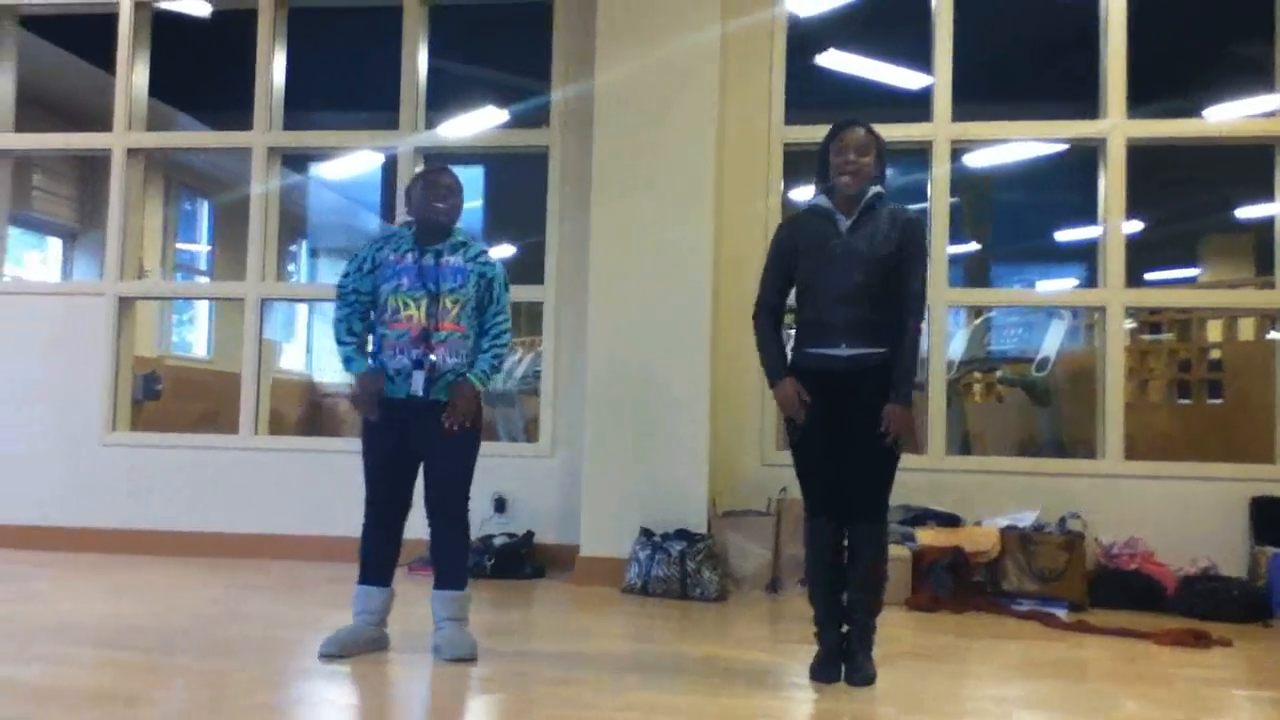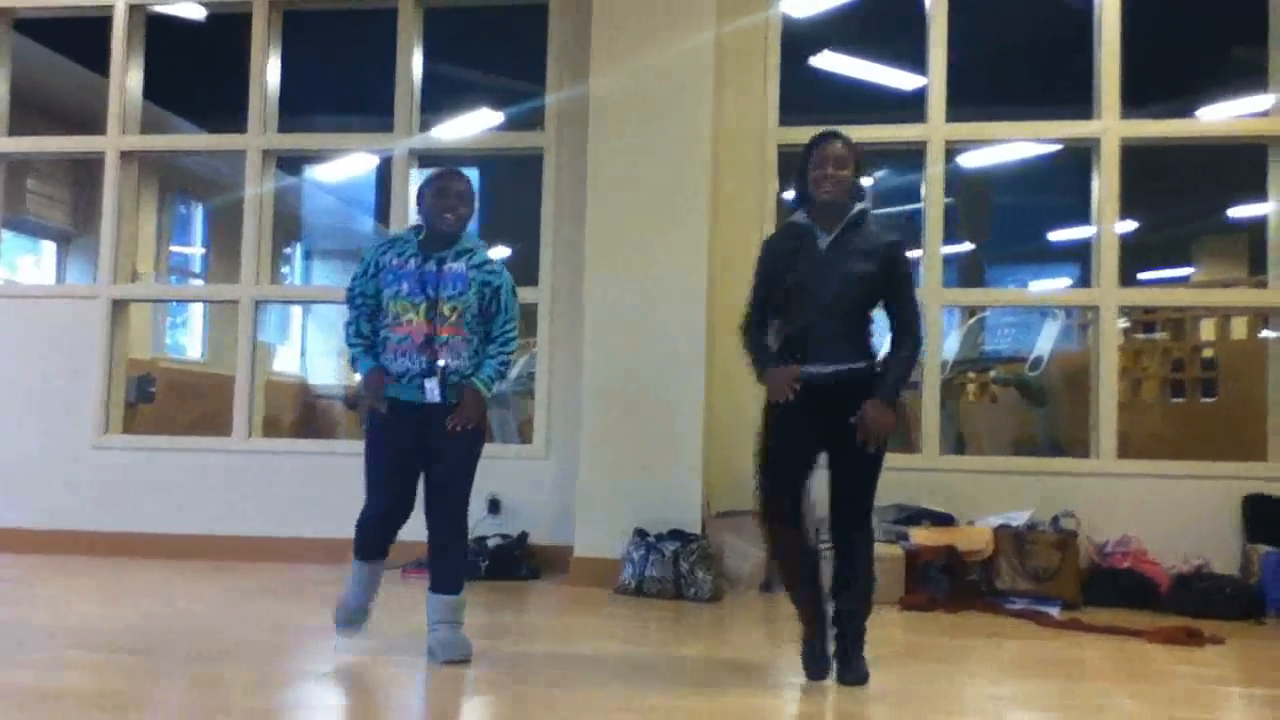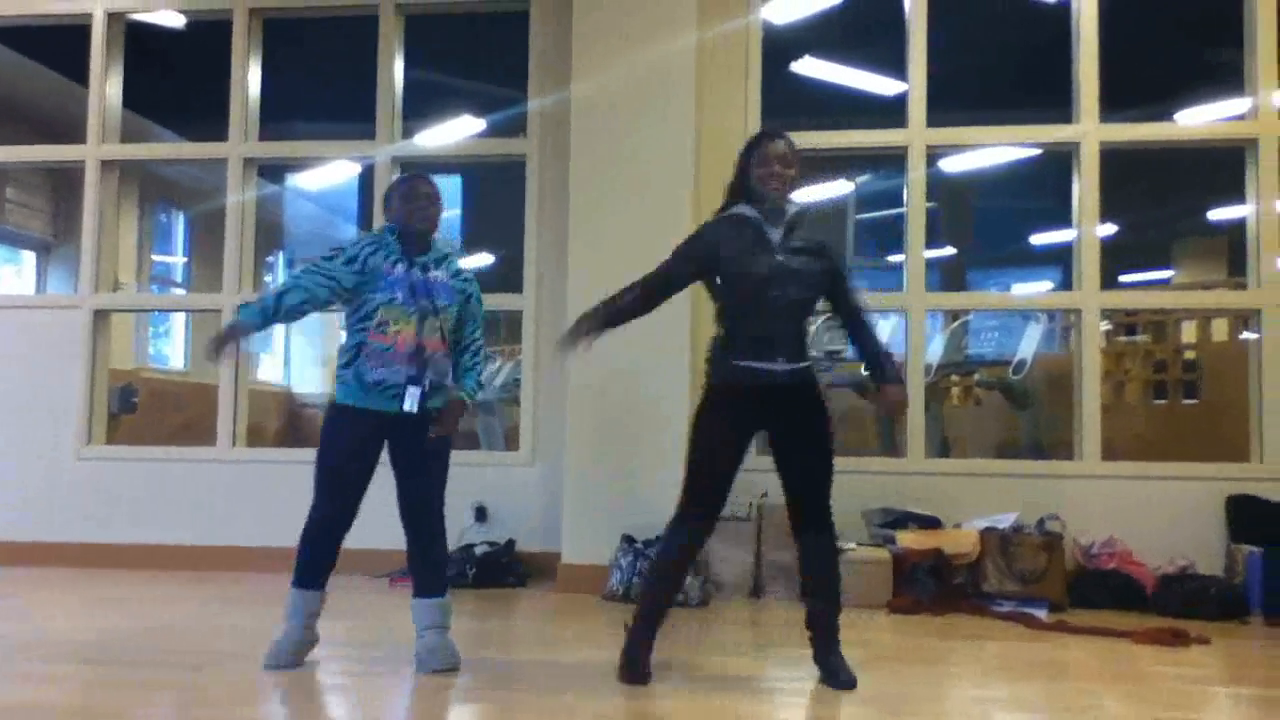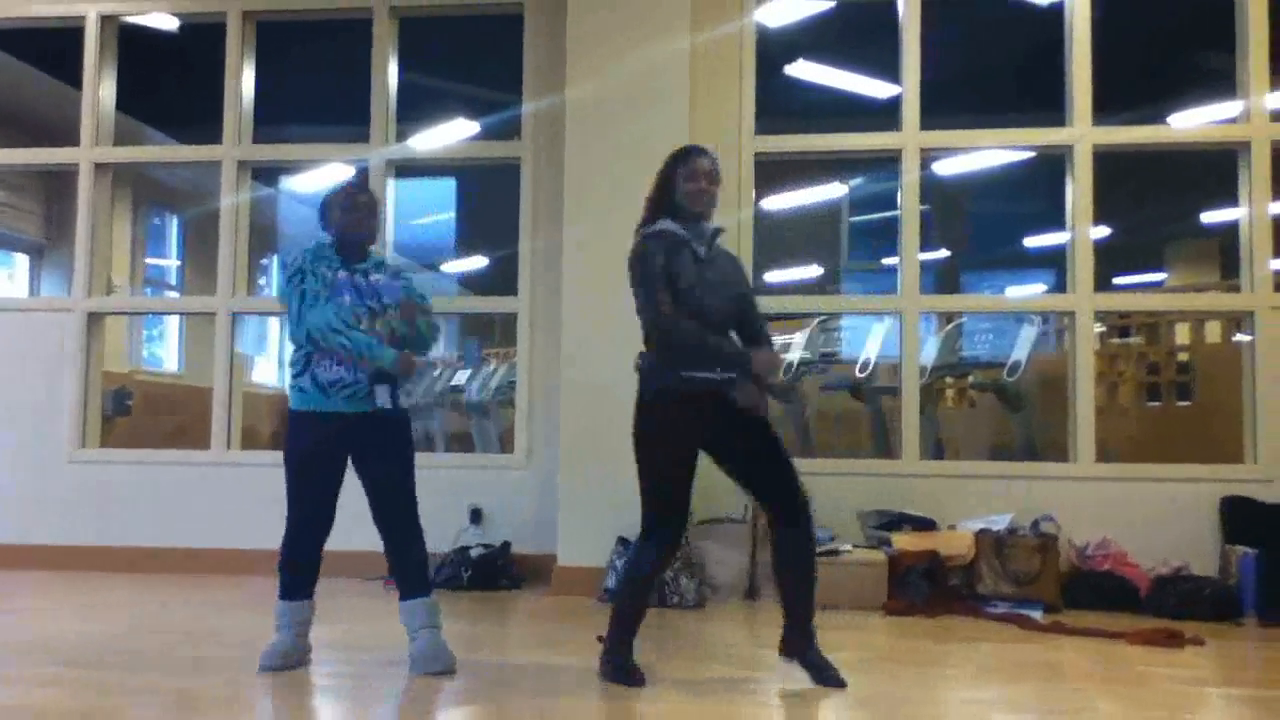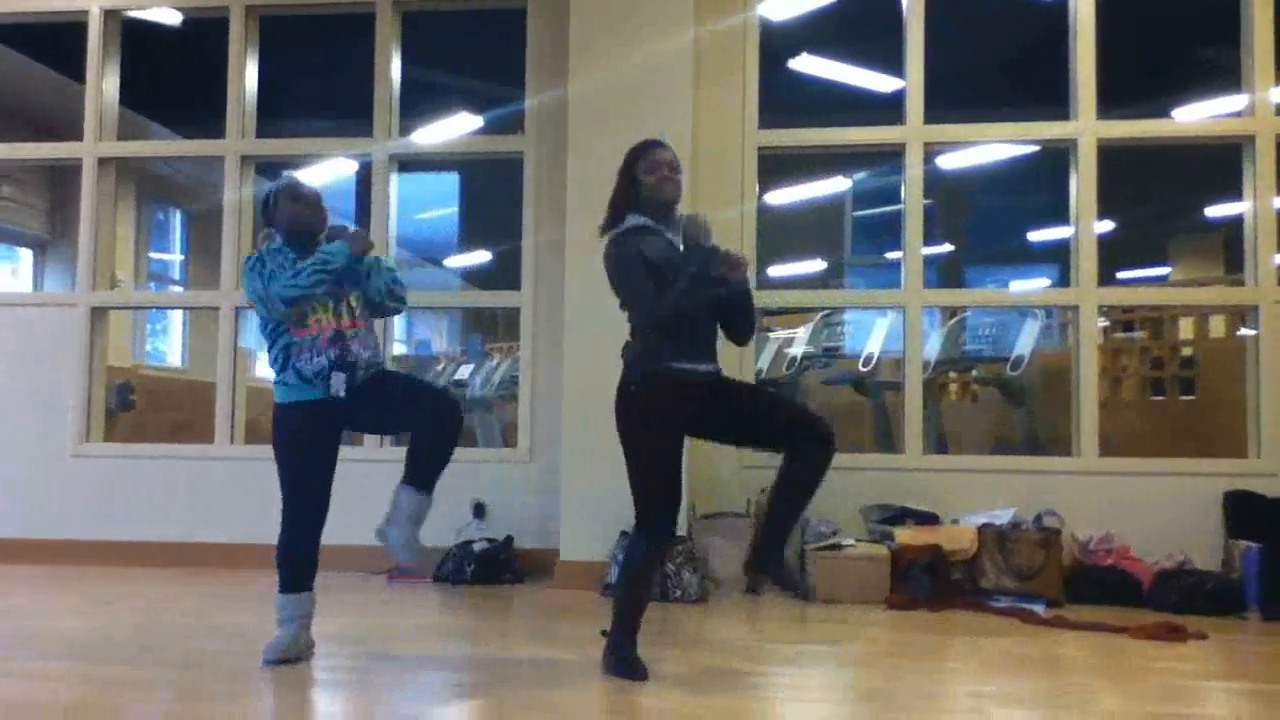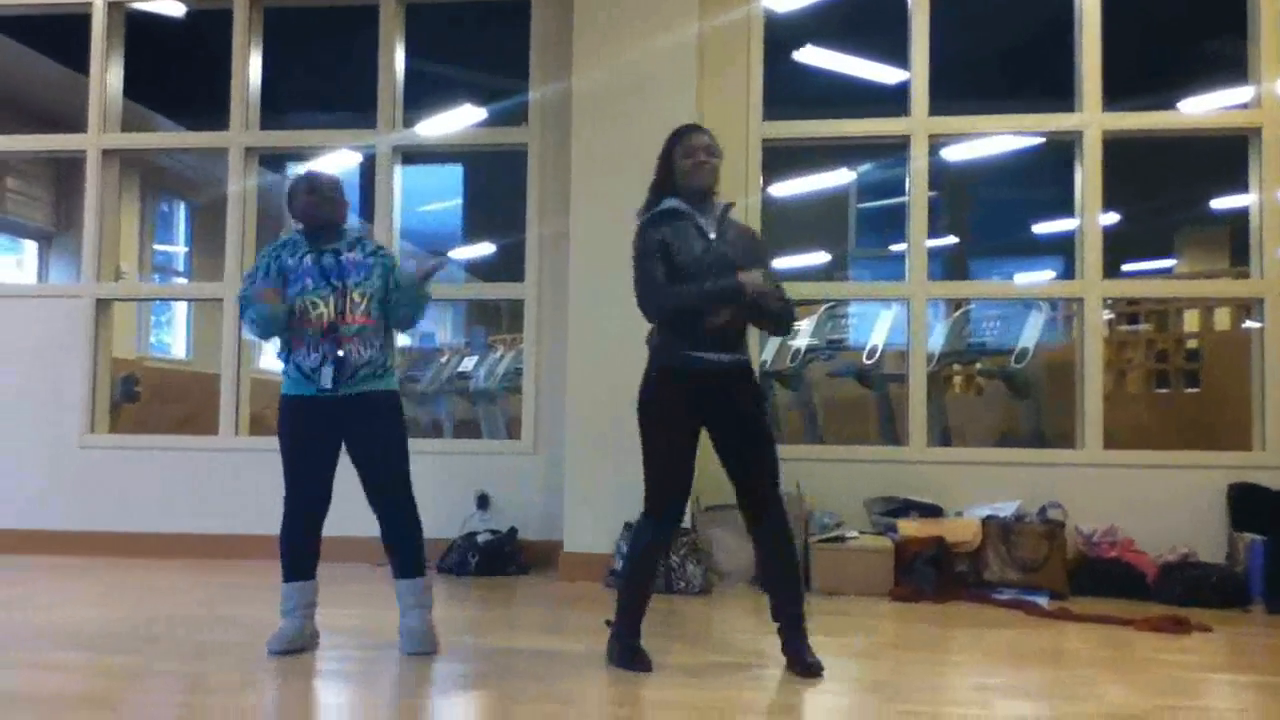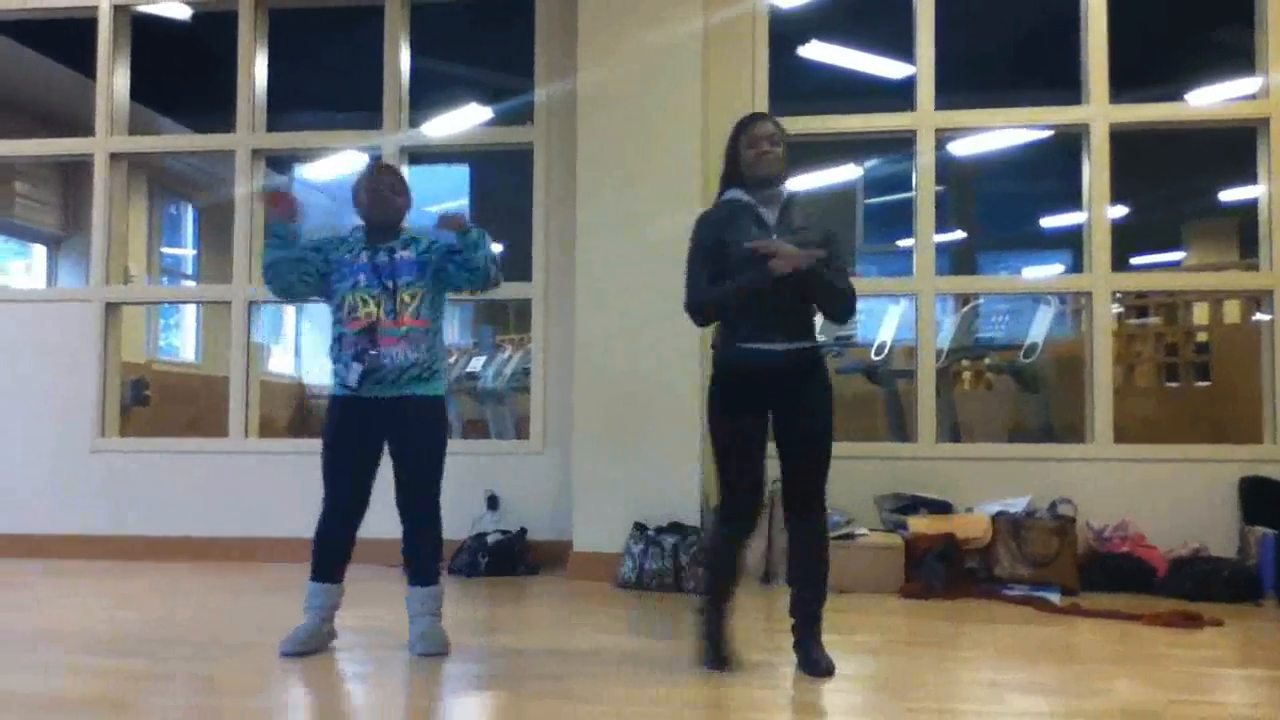
dt=0.3s
person 1, frame 1
left shoulder: (902, 226)
right shoulder: (797, 228)
left elbow: (910, 316)
right elbow: (766, 311)
left wrist: (902, 394)
right wrist: (779, 376)
left hip: (874, 384)
right hip: (812, 383)
left knee: (867, 515)
right knee: (822, 513)
left ankle: (861, 643)
right ankle: (829, 640)
person 1, frame 2
left shoulder: (881, 247)
right shoulder: (781, 244)
left elbow: (907, 332)
right elbow: (755, 324)
left wrist: (886, 397)
right wrist: (768, 368)
left hip: (857, 395)
right hip: (795, 393)
left knee: (851, 521)
right knee: (778, 512)
left ankle: (850, 643)
right ankle: (813, 625)
person 1, frame 3
left shoulder: (814, 249)
right shoulder: (720, 237)
left elbow: (853, 321)
right elbow: (653, 290)
left wrist: (887, 375)
right wrist: (600, 317)
left hip: (796, 391)
right hip: (733, 389)
left knee: (815, 521)
right knee: (696, 518)
left ankle: (826, 646)
right ankle: (639, 641)
person 1, frame 4
left shoulder: (724, 259)
right shoulder: (652, 251)
left elbow: (754, 334)
right elbow: (662, 330)
left wrist: (752, 381)
right wrist: (739, 357)
left hip: (726, 401)
right hip: (669, 403)
left knee: (791, 509)
right knee: (663, 530)
left ankle: (800, 640)
right ankle: (617, 647)
person 1, frame 5
left shoulder: (702, 244)
right shoulder: (626, 247)
left elbow: (742, 332)
right elbow: (653, 315)
left wrist: (737, 278)
right wrist: (703, 267)
left hip: (707, 386)
right hip: (651, 391)
left knee: (813, 435)
right knee: (657, 520)
left ankle: (767, 554)
right ankle: (620, 643)
person 1, frame 6
left shoulder: (743, 237)
right shoulder: (657, 231)
left elbow: (782, 319)
right elbow: (655, 304)
left wrist: (749, 302)
right wrist: (731, 288)
left hip: (734, 379)
right hip: (674, 382)
left knee: (765, 505)
right knee: (664, 510)
left ankle: (793, 637)
right ankle: (624, 633)
person 1, frame 7
left shoulder: (811, 229)
right shoulder: (715, 224)
left elbow: (843, 308)
right elbow: (698, 306)
left wrist: (803, 263)
right wrist: (767, 272)
left hip: (801, 374)
right hip: (737, 374)
left knee: (806, 504)
right knee: (741, 503)
left ankle: (808, 636)
right ankle: (713, 622)
person 2, frame 1
left shoulder: (481, 262)
right shoulder: (379, 254)
left elbow: (498, 329)
right elbow: (349, 313)
left wrist: (474, 382)
right wrist: (361, 369)
left hip: (452, 404)
right hip: (390, 401)
left knee: (448, 511)
right knee: (382, 509)
left ankle: (450, 622)
right ankle: (369, 621)
person 2, frame 2
left shoulder: (488, 270)
right shoulder: (385, 256)
left elbow: (504, 337)
right elbow: (359, 315)
left wrist: (480, 386)
right wrist: (368, 368)
left hip: (457, 406)
right hip: (395, 402)
left knee: (448, 513)
right knee: (386, 504)
left ankle: (445, 624)
right ankle: (361, 583)
person 2, frame 3
left shoulder: (458, 277)
right shoulder: (364, 257)
left elbow: (472, 346)
right elbow: (306, 287)
left wrist: (462, 395)
right wrist: (250, 317)
left hip: (426, 414)
right hip: (356, 408)
left knee: (425, 520)
right knee: (330, 514)
left ankle: (433, 632)
right ankle: (299, 627)
person 2, frame 4
left shoulder: (391, 276)
right shoulder: (306, 270)
left elbow: (426, 340)
right elbow: (318, 325)
left wrist: (415, 322)
right wrist: (384, 356)
left hip: (381, 412)
right hip: (317, 413)
left knee: (400, 519)
right knee: (307, 522)
left ankle: (425, 635)
right ankle: (292, 635)
person 2, frame 5
left shoulder: (348, 253)
right shoulder: (263, 264)
left elbow: (394, 298)
right elbow: (286, 294)
left wrist: (360, 256)
right wrist: (341, 253)
left hip: (366, 384)
right hip: (302, 401)
left knee: (442, 413)
right knee: (302, 512)
left ankle: (401, 523)
right ankle: (294, 627)
person 2, frame 6
left shoulder: (373, 254)
right shoulder: (278, 258)
left elbow: (404, 317)
right elbow: (258, 321)
left wrist: (414, 289)
right wrist: (269, 309)
left hip: (372, 392)
right hip: (305, 397)
left knee: (394, 499)
right knee: (304, 505)
left ankle: (416, 613)
right ankle: (298, 618)
person 2, frame 7
left shoulder: (433, 252)
right shoulder: (334, 253)
left elbow: (484, 276)
right elbow: (285, 283)
left wrist: (467, 234)
right wrist: (282, 231)
left hip: (418, 399)
right hip: (352, 399)
left knee: (419, 507)
right knee: (340, 508)
left ankle: (425, 618)
right ankle: (318, 618)
